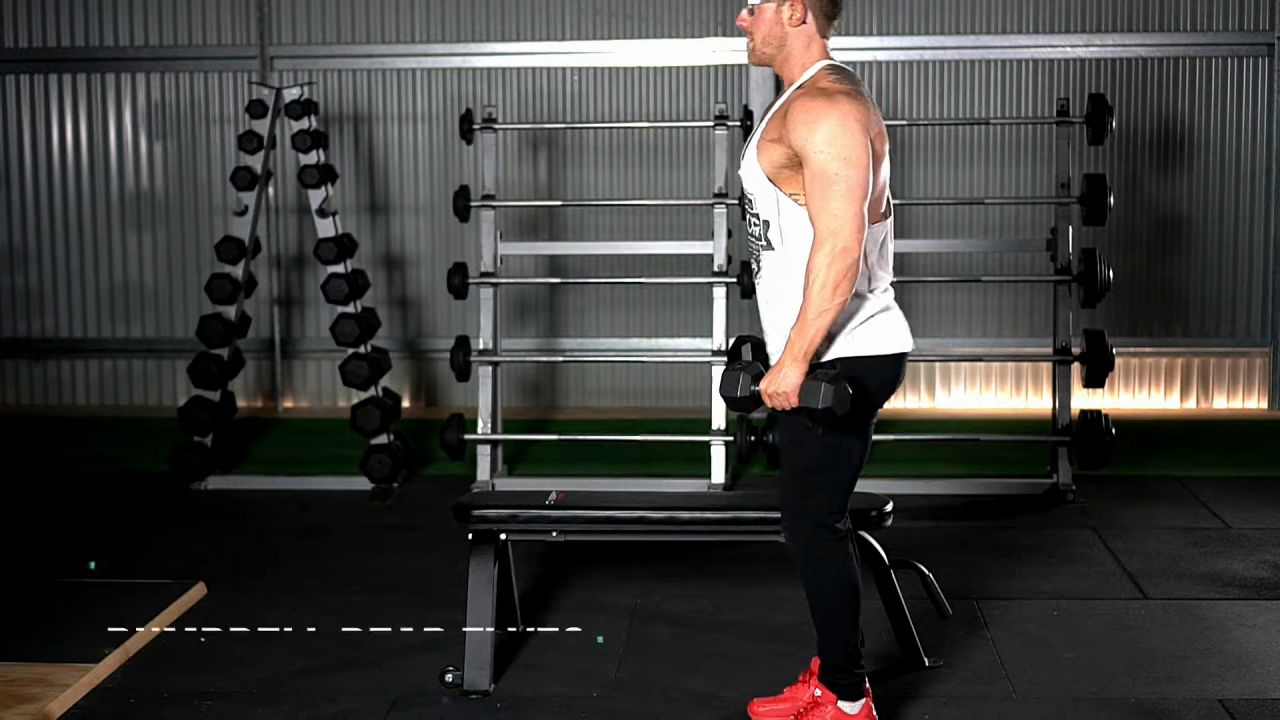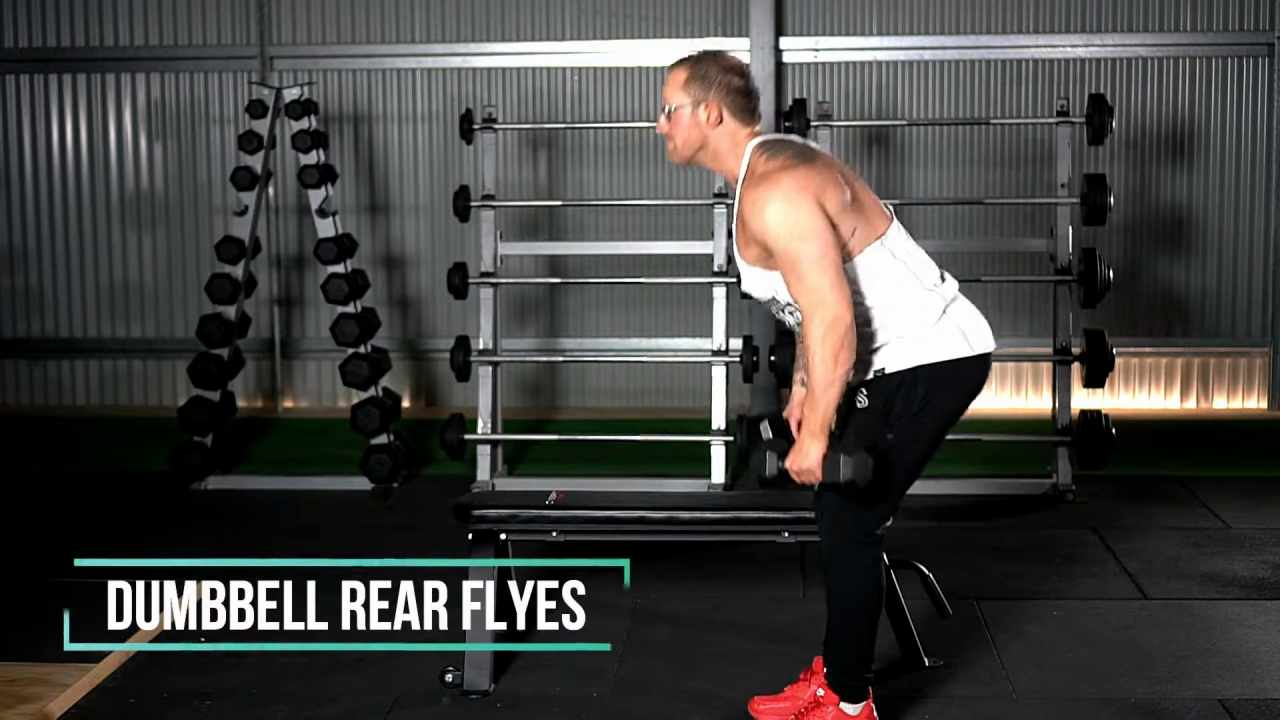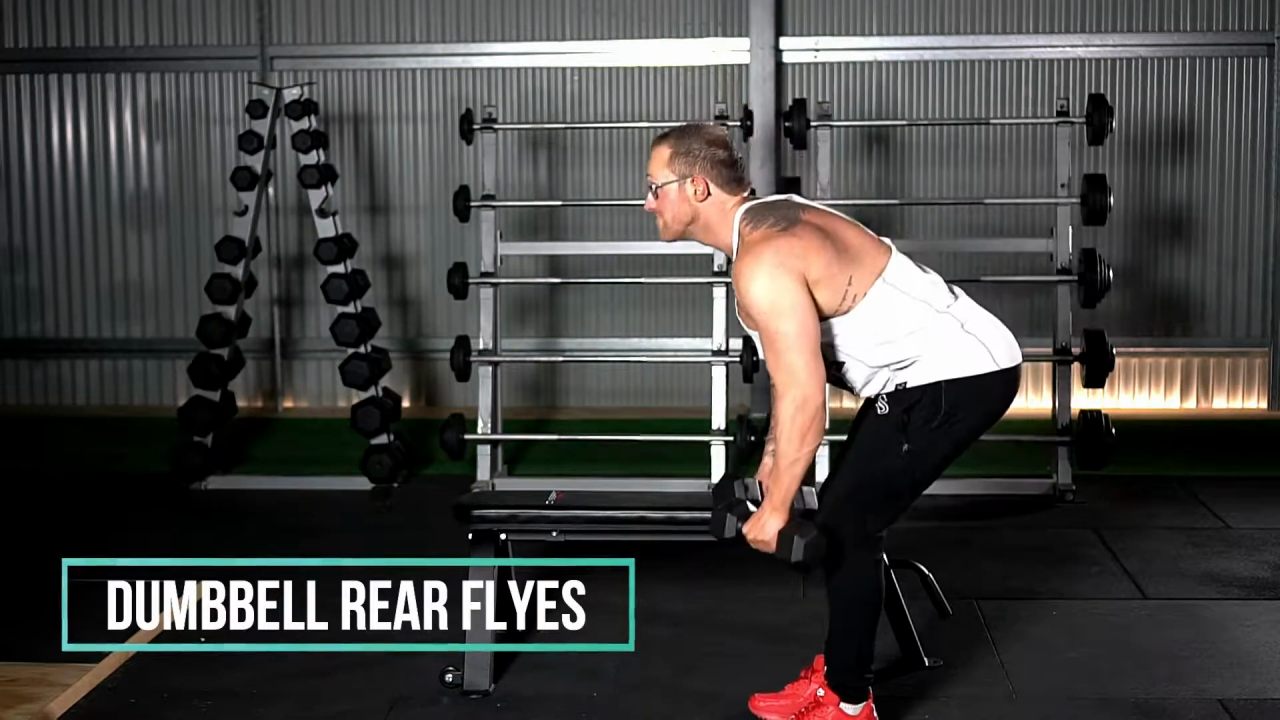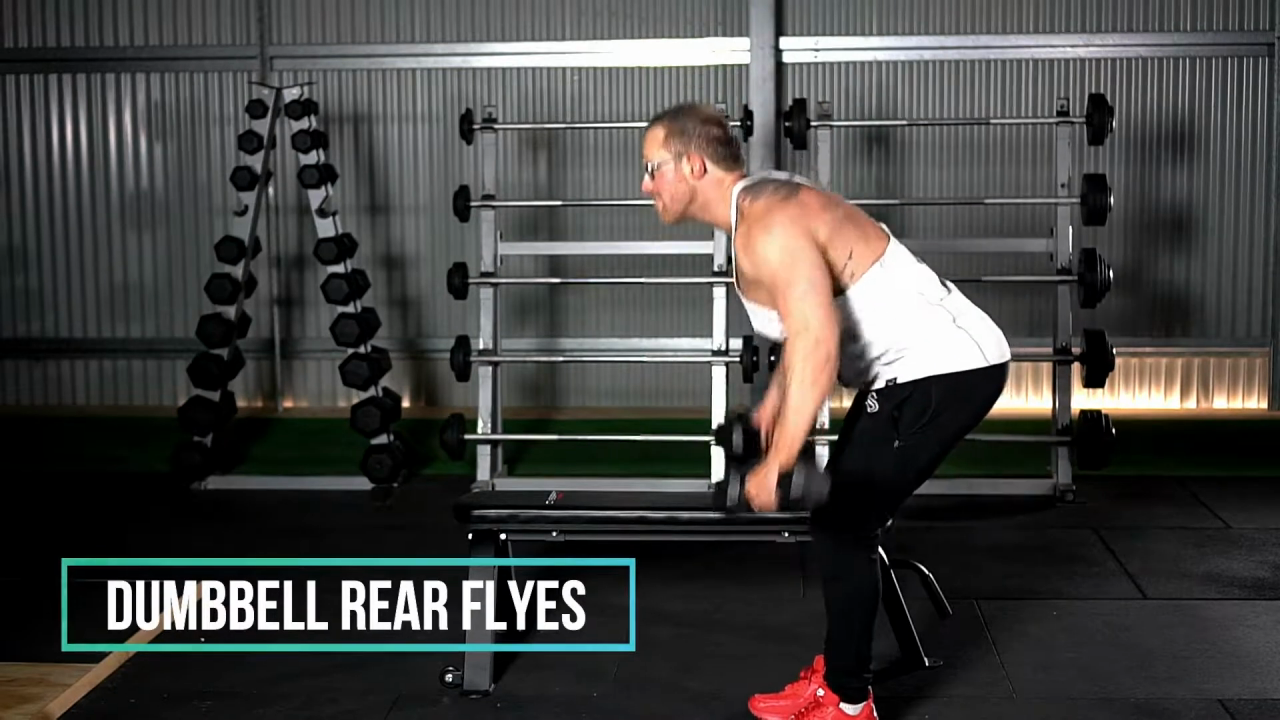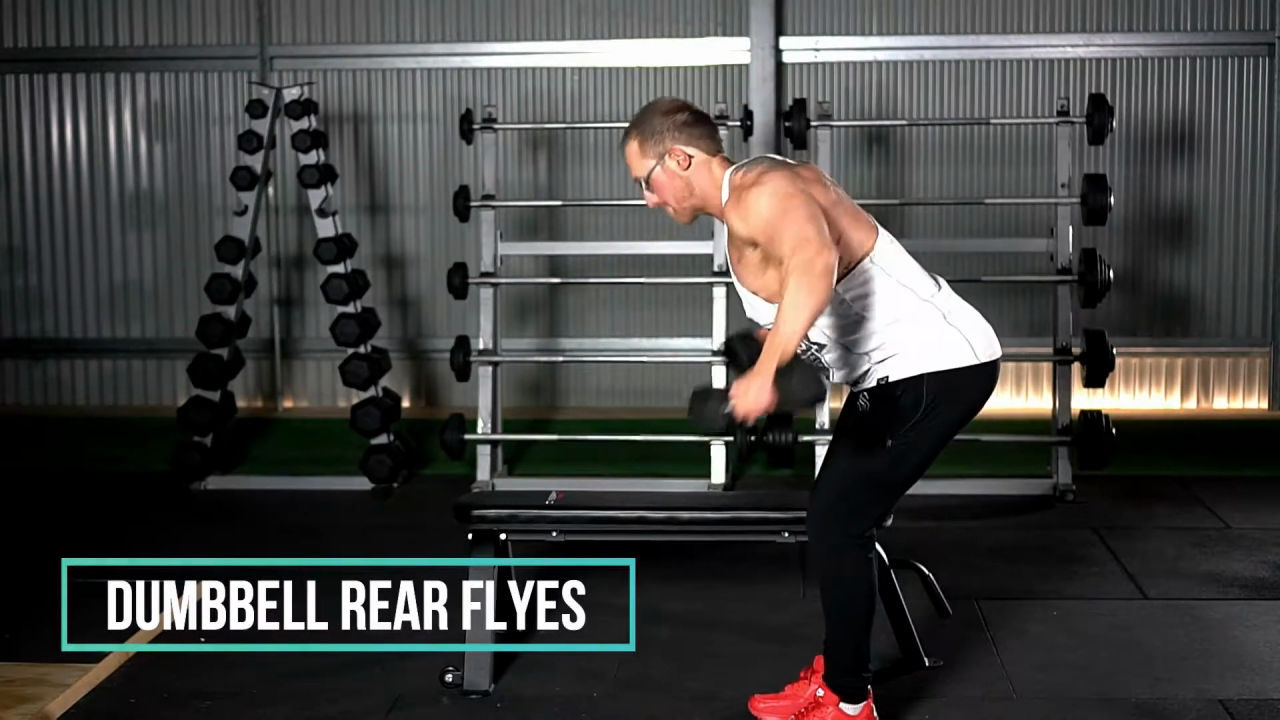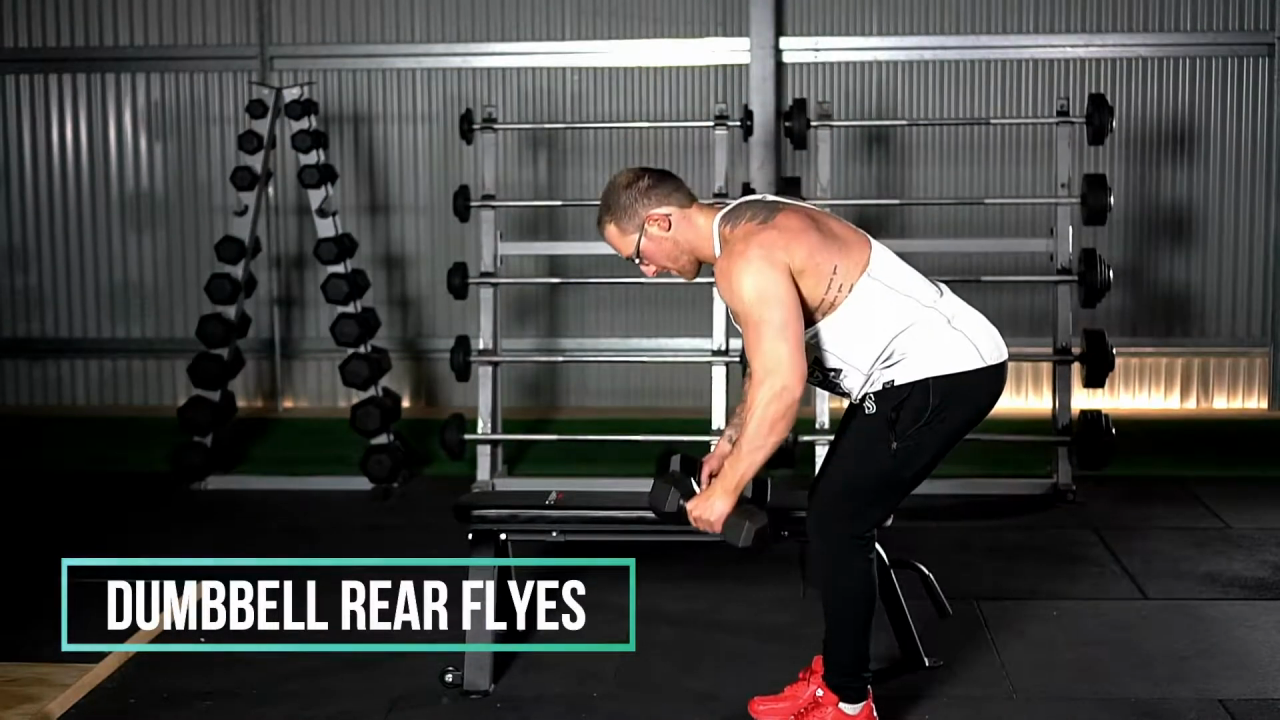
dt=0.7s
person 1, frame 1
left shoulder: (824, 108)
right shoulder: (812, 101)
left elbow: (842, 248)
left wrist: (793, 360)
right wrist: (793, 351)
left hip: (843, 356)
right hip: (835, 350)
left knee: (812, 523)
right knee: (816, 518)
person 1, frame 2
left shoulder: (773, 190)
right shoulder: (773, 169)
left elbow: (833, 318)
left wrist: (813, 436)
right wrist: (803, 389)
left hip: (928, 360)
right hip: (915, 353)
left knee: (848, 523)
right knee: (842, 515)
person 1, frame 3
left shoulder: (762, 261)
right shoulder: (770, 223)
left elbow: (803, 396)
right elbow: (800, 369)
left wrist: (775, 507)
right wrist: (772, 461)
left hip: (958, 375)
right hip: (948, 362)
left knee: (846, 523)
right knee: (844, 511)
right ankle: (839, 672)
person 1, frame 4
left shoulder: (765, 227)
right shoulder: (762, 208)
left elbow: (818, 348)
right elbow: (807, 326)
left wrist: (778, 464)
right wrist: (772, 405)
left hip: (945, 371)
right hip: (934, 364)
left knee: (841, 522)
right knee: (840, 511)
person 1, frame 5
left shoulder: (754, 196)
right shoulder: (758, 188)
left elbow: (815, 264)
left wrist: (765, 373)
right wrist: (776, 342)
left hip: (935, 366)
right hip: (924, 358)
left knee: (836, 522)
right knee: (837, 515)
person 1, frame 6
left shoulder: (746, 257)
right shoulder: (749, 230)
left elbow: (783, 387)
right elbow: (774, 361)
left wrist: (725, 491)
right wrist: (731, 441)
left hip: (942, 373)
right hip: (933, 365)
left knee: (836, 524)
right knee: (835, 517)
right ankle: (836, 675)
